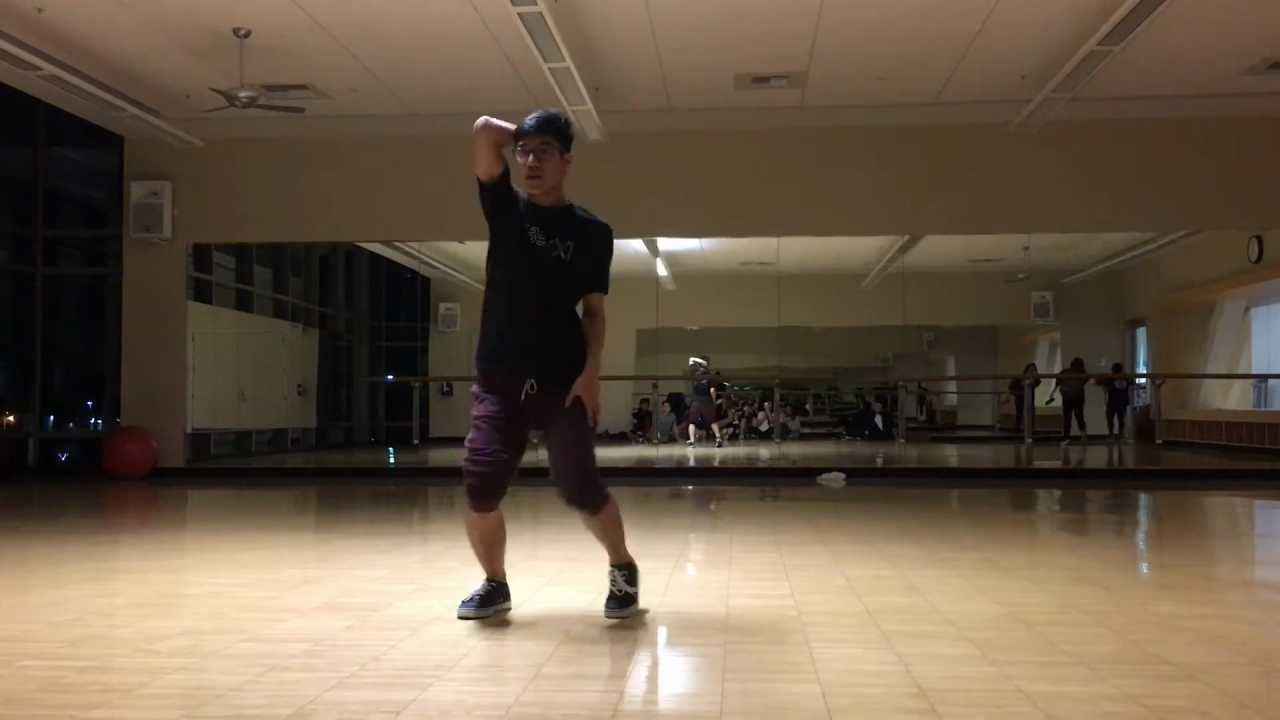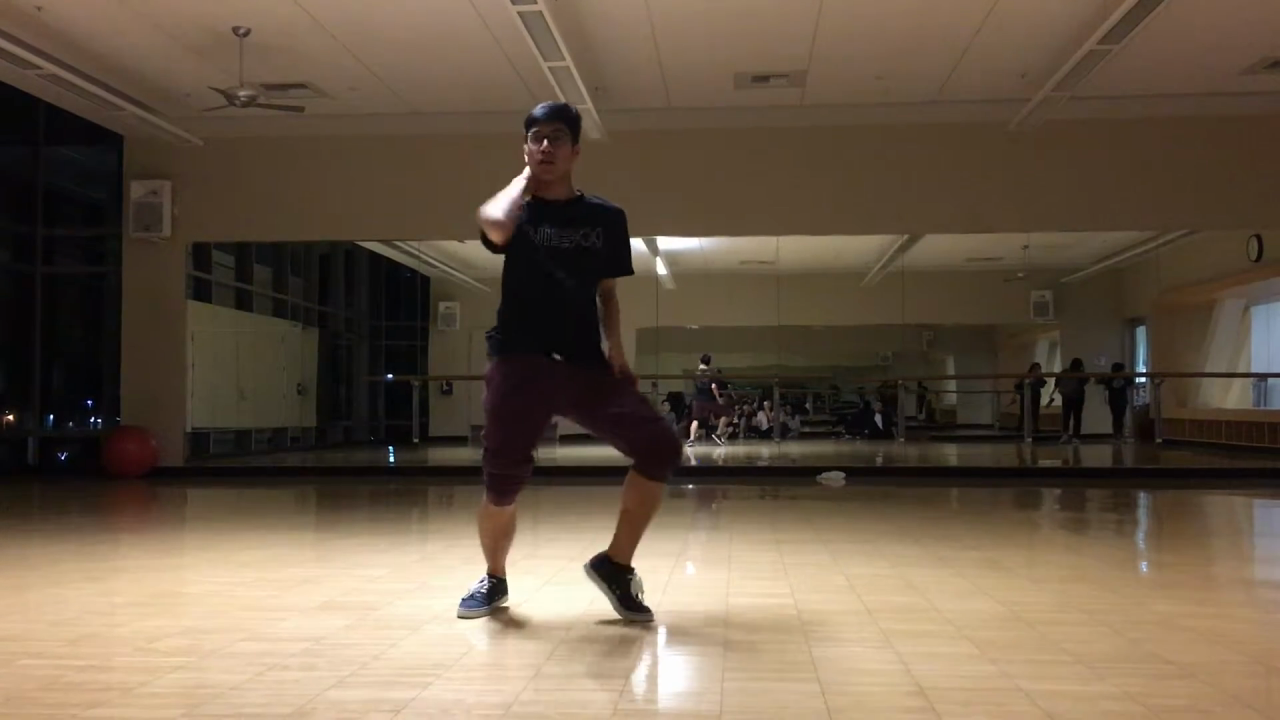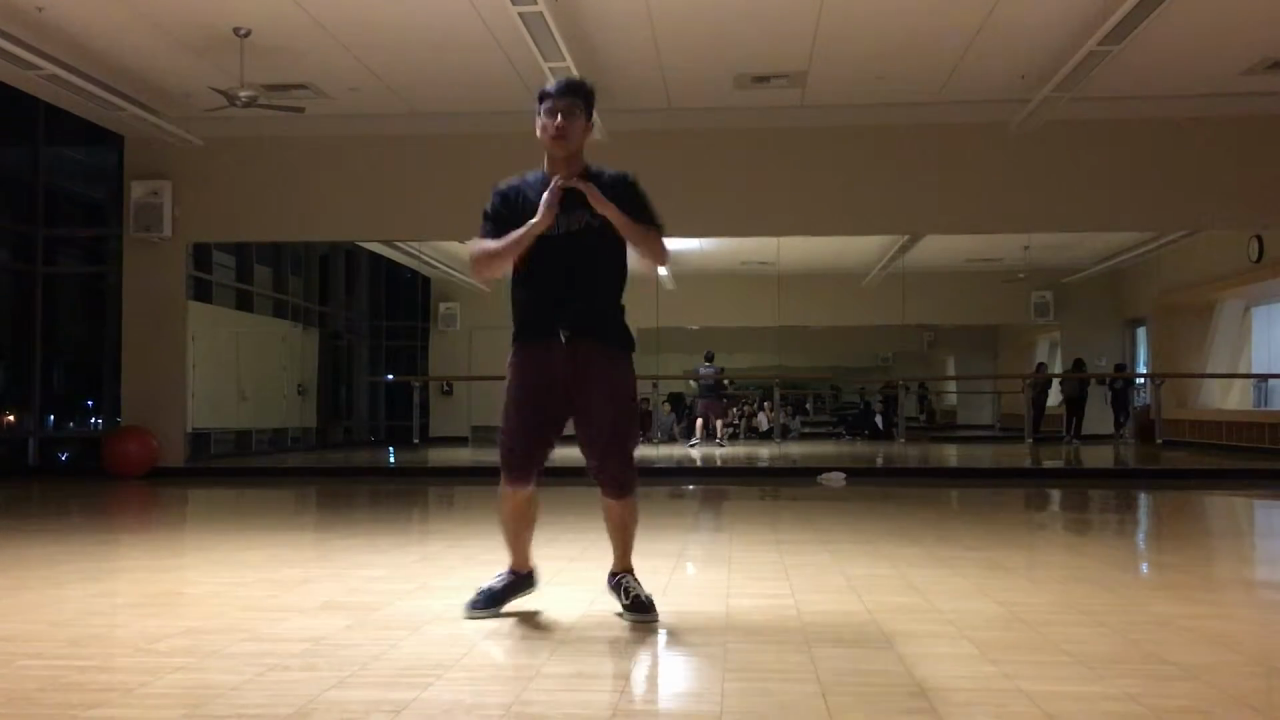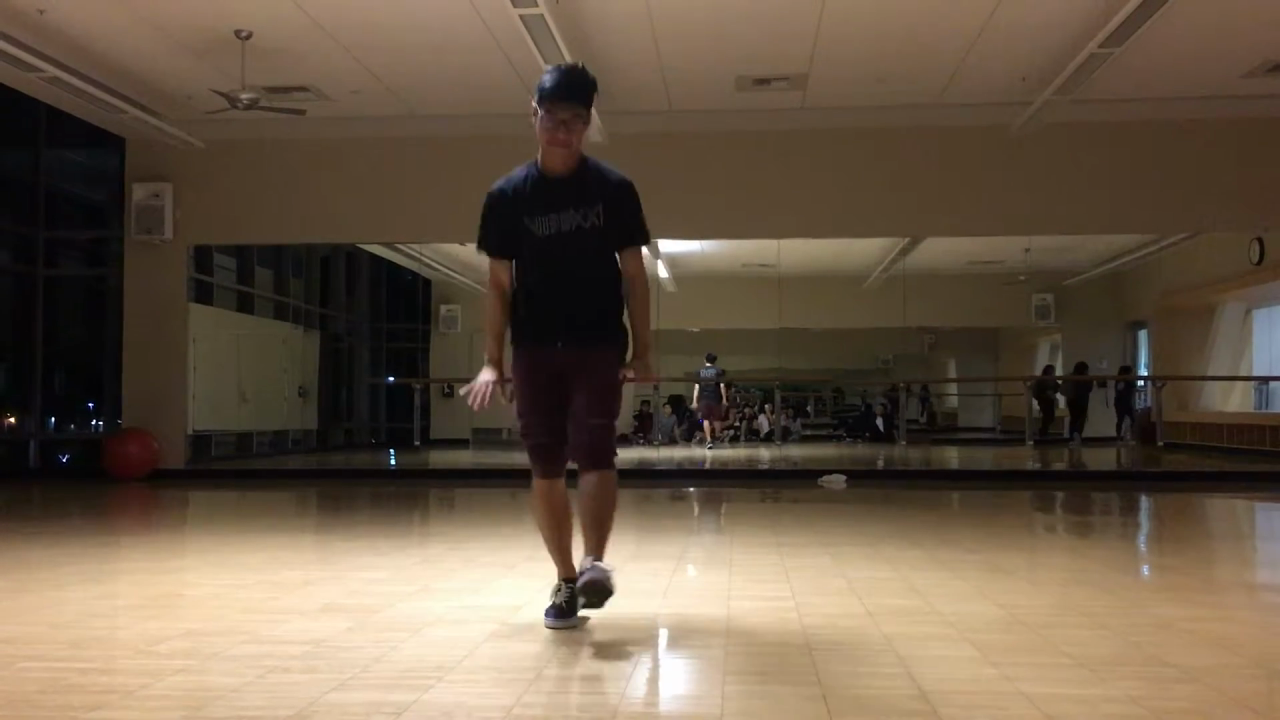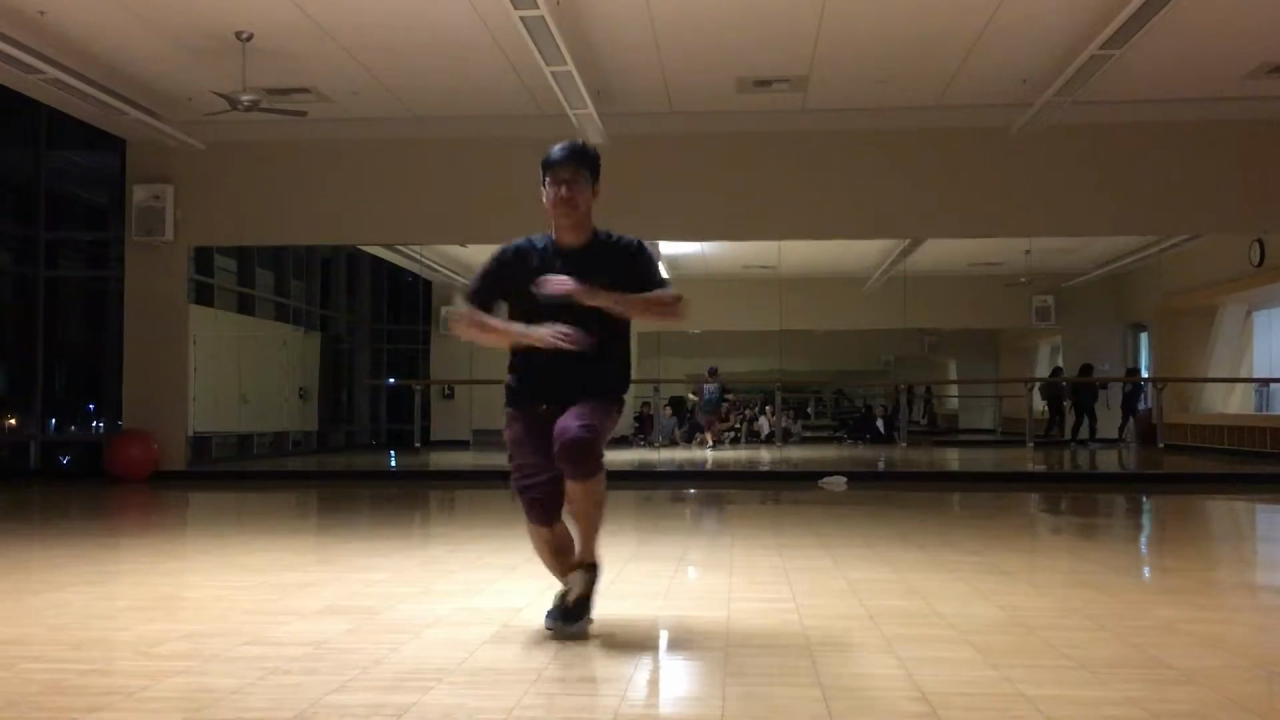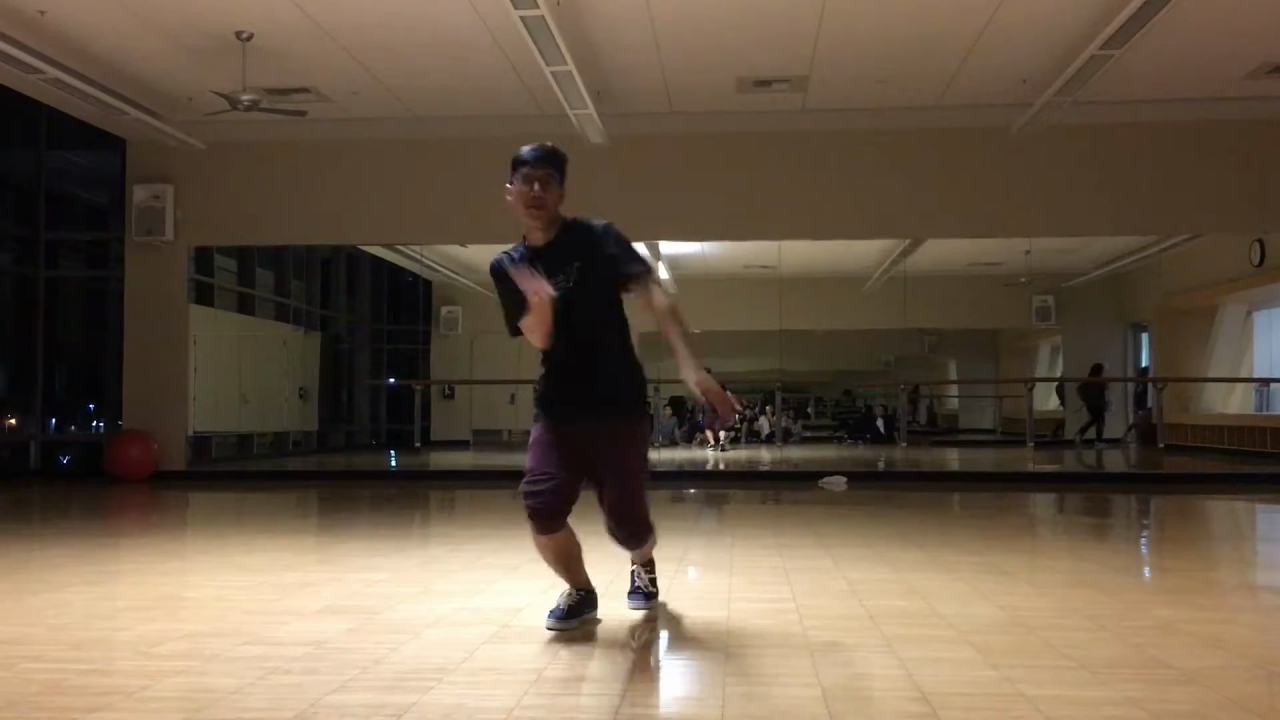
dt=0.3s
person 1, frame 1
left shoulder: (591, 232)
right shoulder: (505, 208)
left elbow: (593, 308)
right elbow: (483, 131)
left wrist: (590, 371)
right wrist: (515, 140)
left hip: (562, 381)
right hip: (499, 380)
left knee: (579, 489)
right knee: (481, 484)
left ankle: (623, 570)
right ankle: (495, 583)
person 1, frame 2
left shoulder: (606, 218)
right shoulder: (515, 212)
right elbow: (495, 227)
left wrist: (615, 346)
right wrist: (524, 179)
left hip: (585, 364)
right hip: (520, 362)
left knee: (661, 447)
right knee: (502, 482)
left ankle: (615, 563)
right ankle: (494, 580)
person 1, frame 3
left shoulder: (617, 187)
right shoulder: (515, 195)
left elbow: (657, 254)
right elbow: (481, 265)
left wrist: (607, 210)
right wrist: (538, 223)
left hip: (604, 345)
right hip: (538, 346)
left knee: (614, 470)
right knee: (518, 466)
left ankle: (623, 575)
right ankle: (518, 570)
person 1, frame 4
left shoulder: (614, 189)
right shoulder: (506, 196)
left elbow: (632, 273)
right elbow: (498, 283)
left wrist: (641, 353)
right wrist: (492, 363)
left hip: (596, 347)
right hip: (535, 348)
left knee: (593, 450)
right knee: (546, 465)
left ankle: (594, 565)
right ankle: (567, 582)
person 1, frame 5
left shoulder: (624, 253)
right shoulder: (516, 258)
left elbow: (673, 307)
right elbow: (465, 320)
left wrist: (593, 295)
right wrist: (525, 332)
left hip: (594, 394)
right hip: (530, 399)
left knee: (574, 439)
right knee: (539, 504)
left ankle: (584, 563)
right ankle: (574, 588)
person 1, frame 6
left shoulder: (599, 238)
right shoulder: (506, 267)
left elbow: (654, 296)
right elbow: (540, 339)
left wrist: (690, 365)
right wrist: (539, 305)
left hip: (621, 407)
right hip: (560, 410)
left knee: (629, 529)
right knee: (542, 508)
left ankle: (644, 564)
right ankle: (580, 589)
